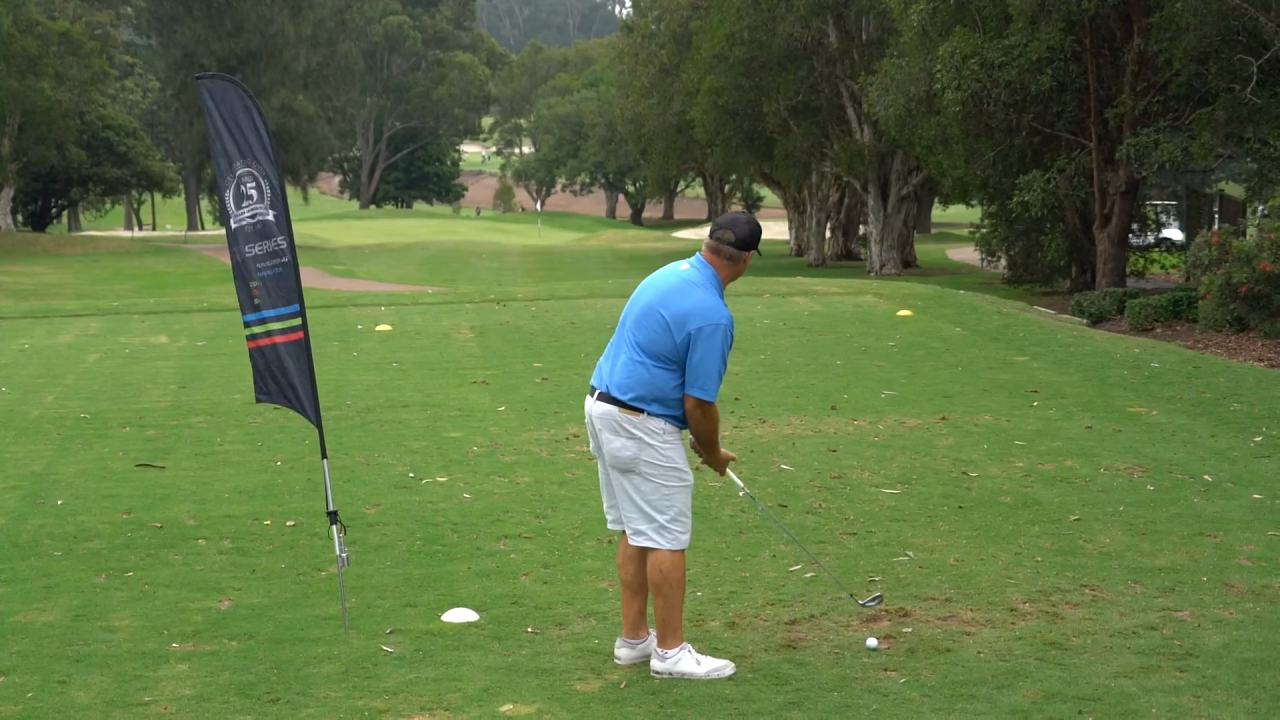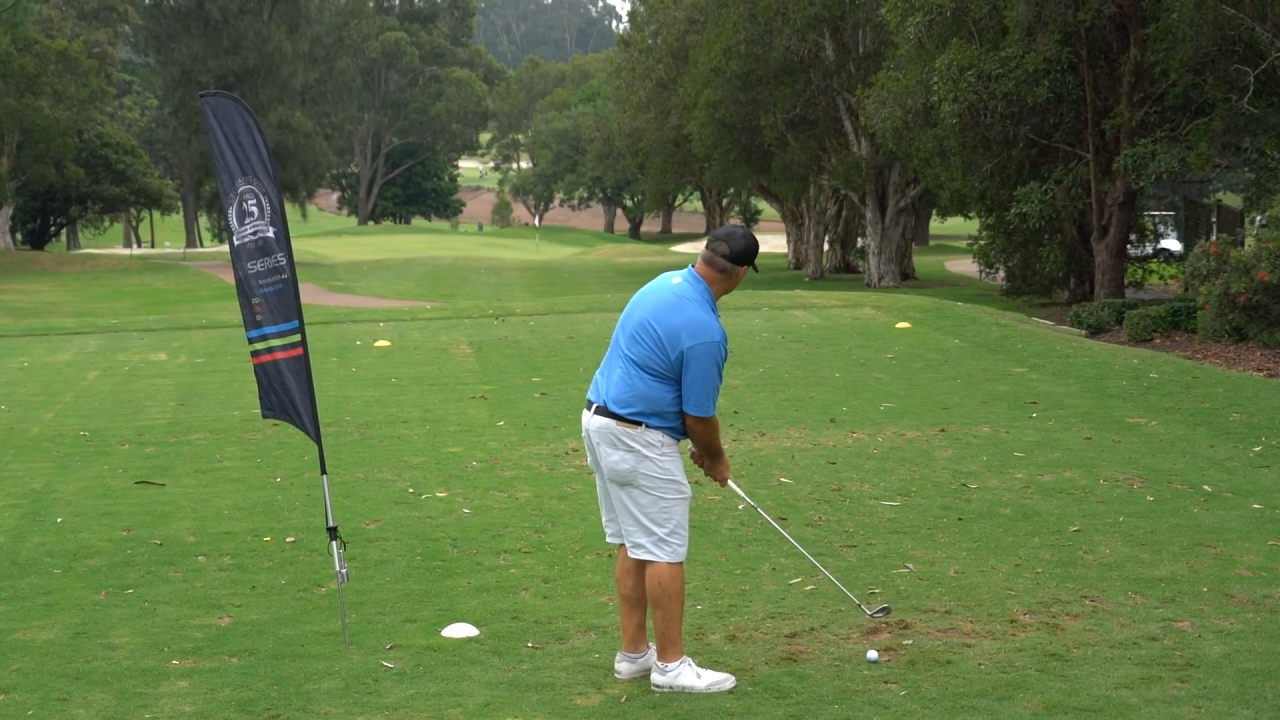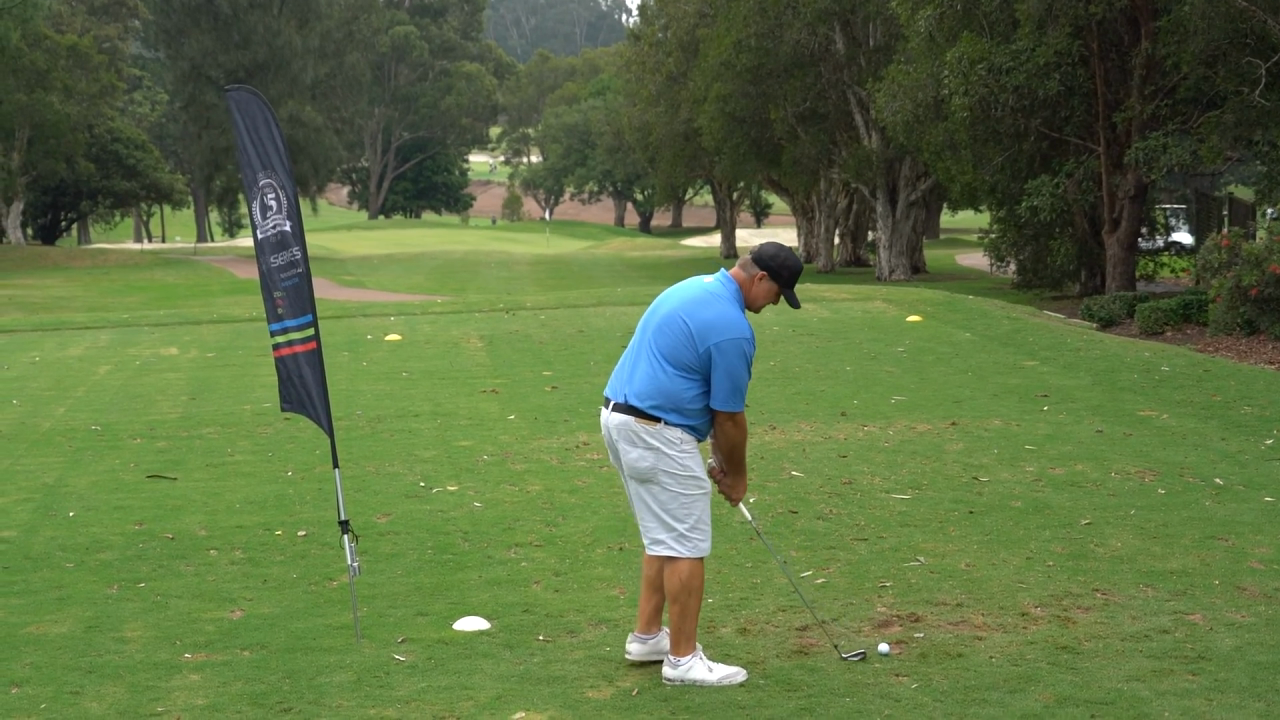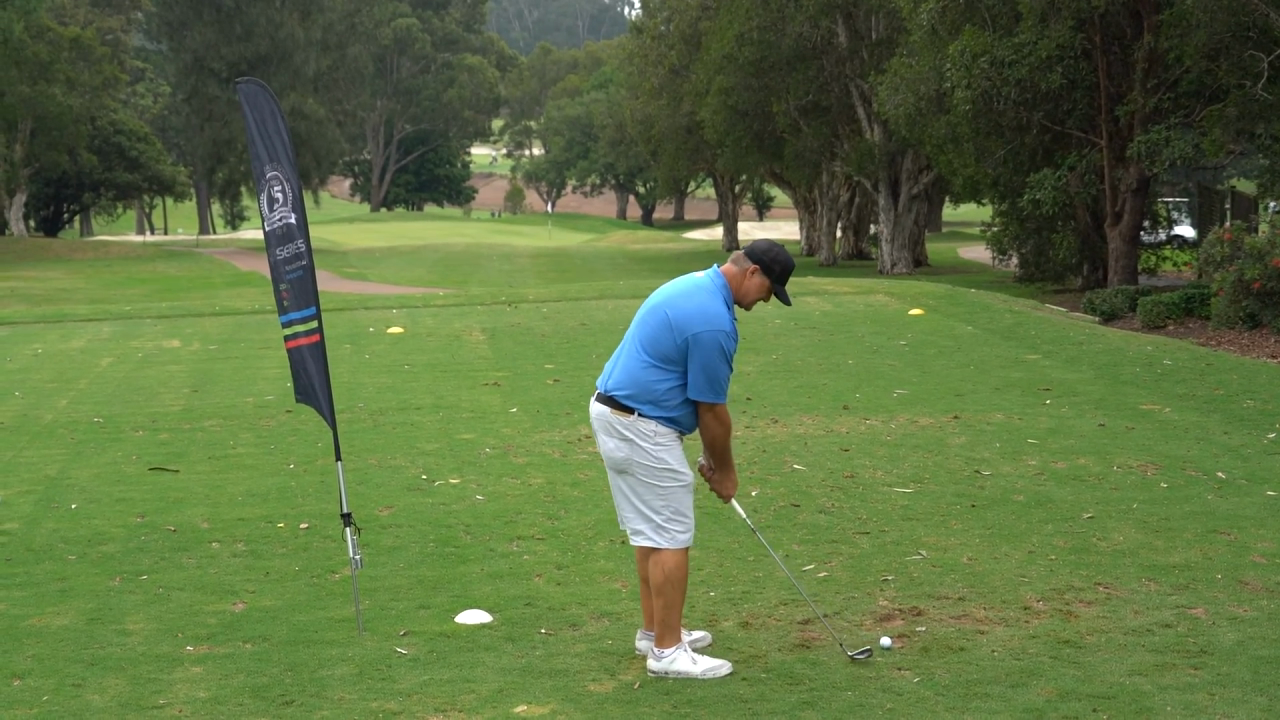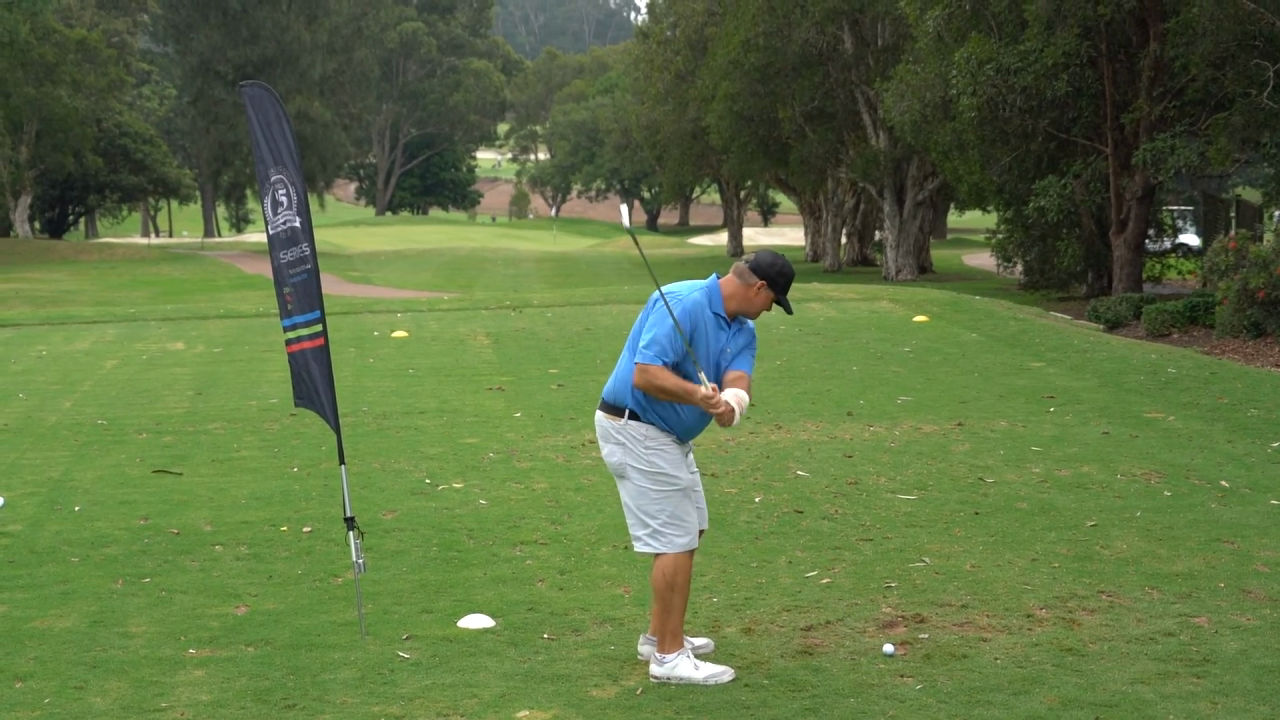
dt=0.7s
person 1, frame 1
left shoulder: (672, 274)
right shoulder: (711, 313)
right elbow: (698, 404)
left wrist: (701, 441)
right wrist: (713, 453)
left hip: (606, 408)
right hip: (641, 425)
left knee: (636, 532)
right knee: (665, 538)
left ankle: (634, 637)
right ankle: (670, 651)
person 1, frame 2
left shoulder: (667, 284)
right shoulder: (703, 329)
right elbow: (698, 417)
left wrist: (704, 448)
right wrist: (716, 459)
left hip: (603, 422)
right hip: (639, 437)
left knee: (633, 544)
right knee: (664, 551)
left ankle: (634, 651)
right ankle: (671, 664)
person 1, frame 3
left shoulder: (696, 288)
right shoulder: (732, 328)
right elbow: (730, 416)
left wrist: (719, 457)
right wrist: (737, 475)
left hip: (621, 417)
right hip: (656, 433)
left knee: (664, 538)
right knee: (685, 546)
left ankle: (646, 635)
right ankle: (682, 658)
person 1, frame 4
left shoulder: (700, 289)
right shoulder: (710, 319)
left elbow: (714, 393)
right elbow: (710, 408)
left wrist: (718, 457)
right wrist: (725, 469)
left hip: (624, 417)
right hip: (640, 426)
left knee: (653, 532)
right knee: (671, 537)
left ankle: (655, 631)
right ankle: (667, 651)
person 1, frame 5
left shoulder: (743, 331)
right shoulder: (683, 302)
left elbow: (738, 383)
right elbow: (645, 374)
left wrist: (729, 403)
right wrist: (698, 395)
left hip: (666, 435)
right hip: (637, 431)
left knee: (687, 533)
right knee: (675, 543)
left ankle: (659, 636)
right ankle: (670, 656)
